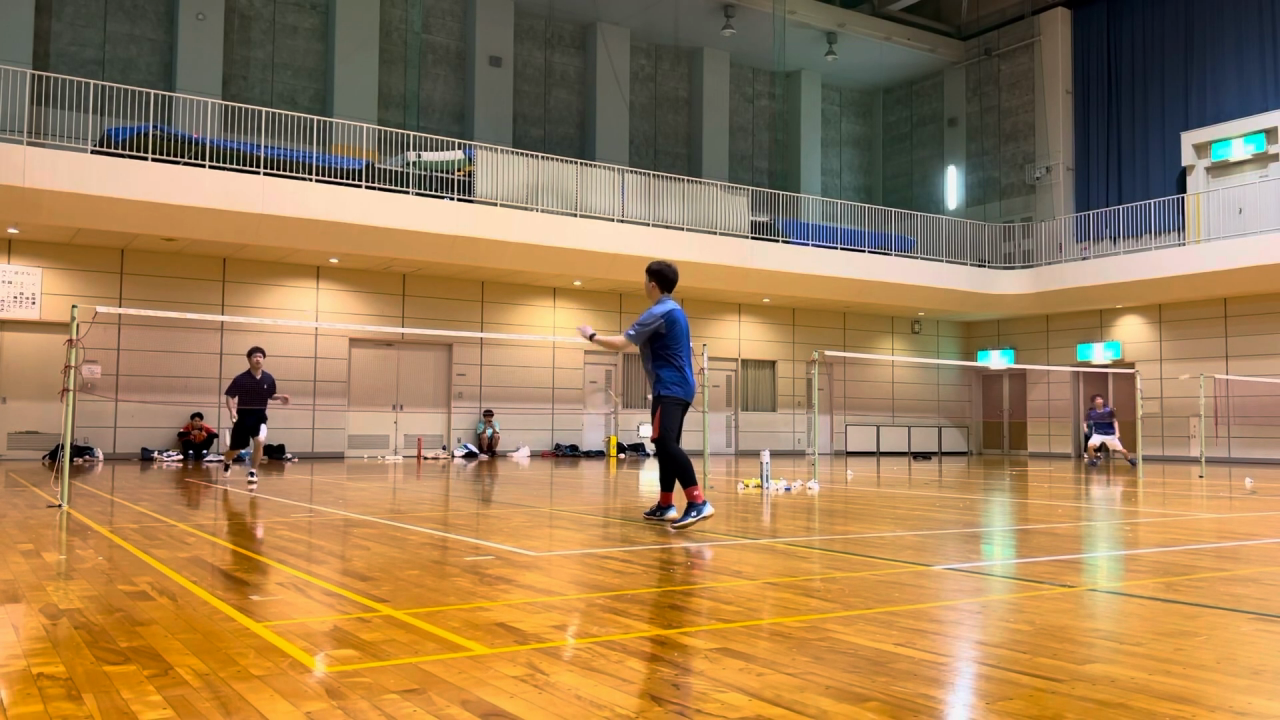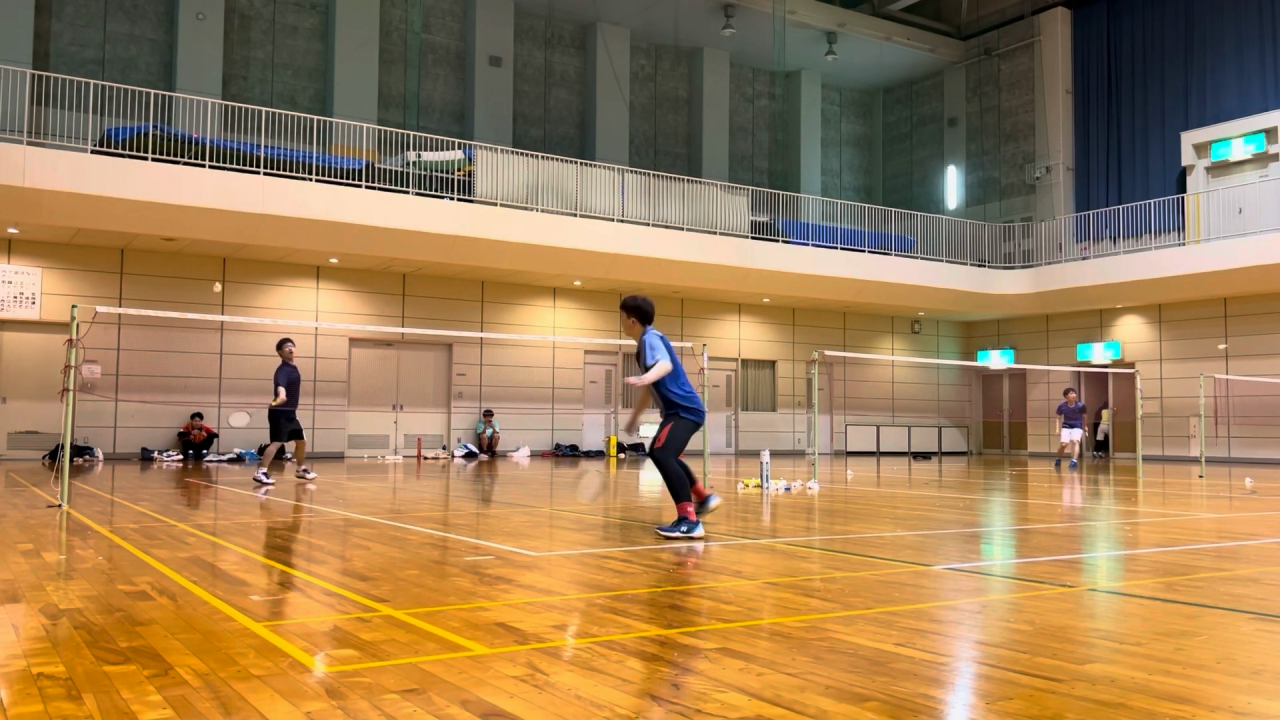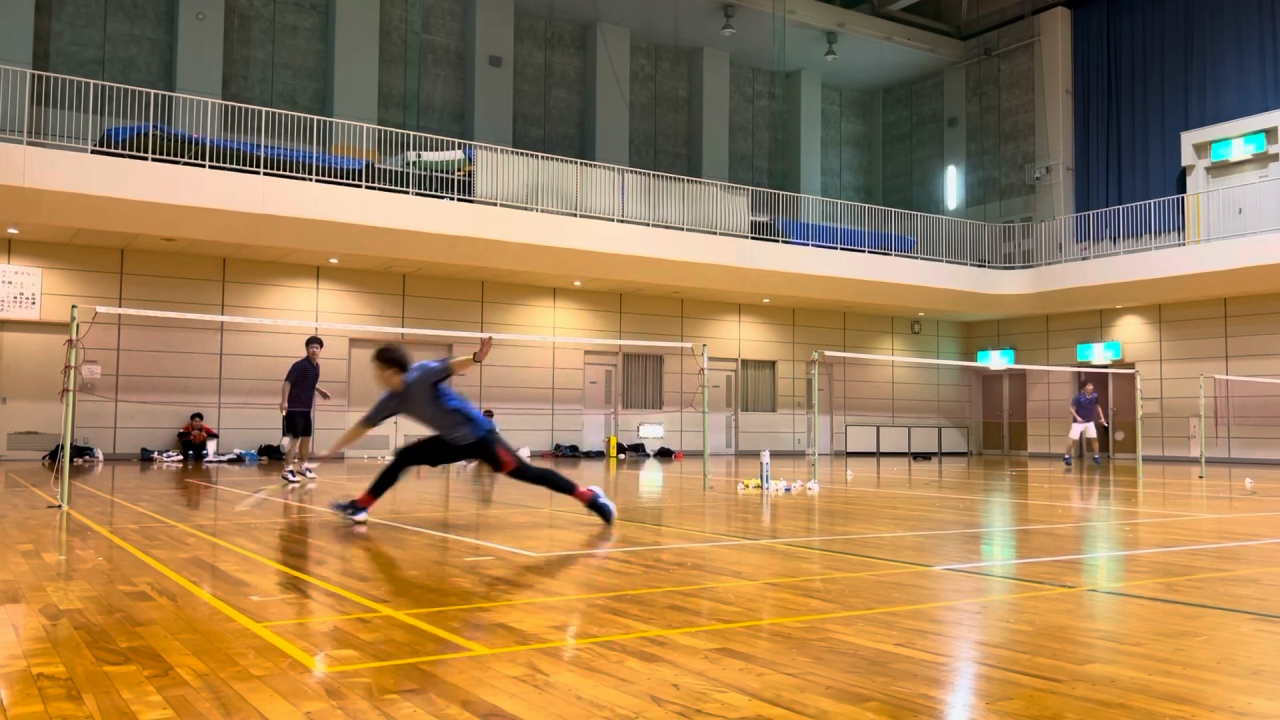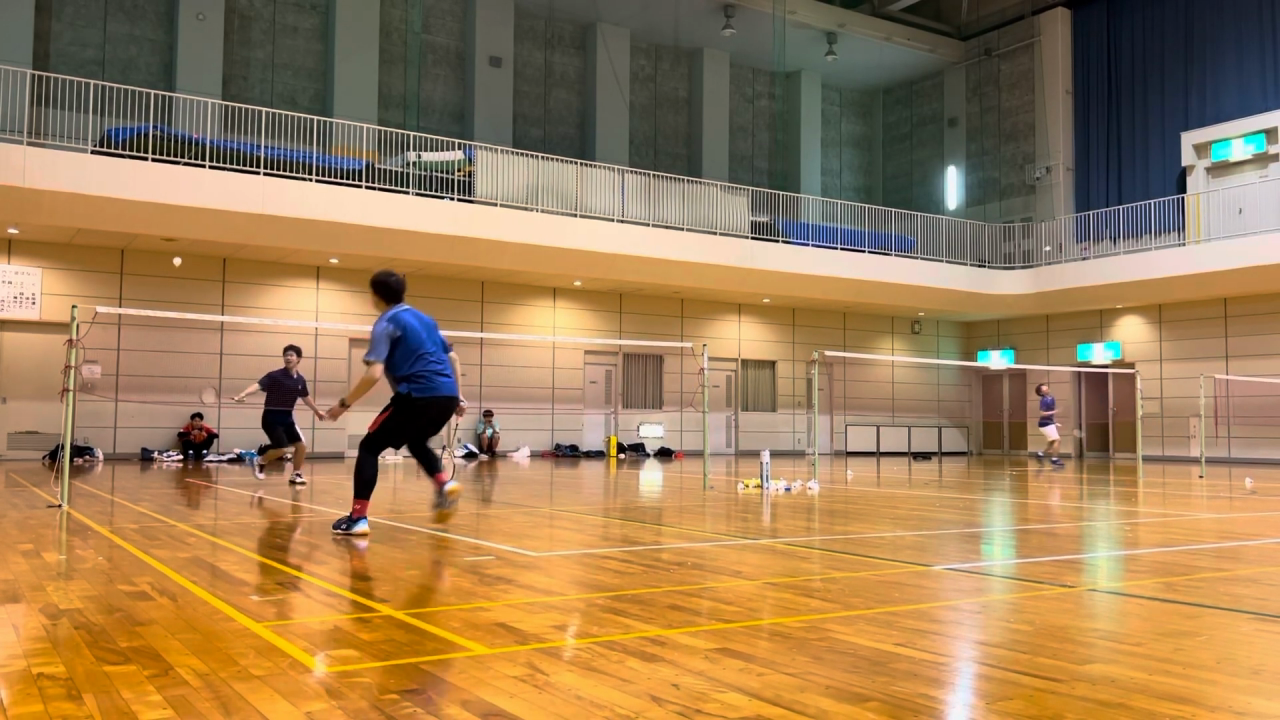
dt=0.7s
person 1, frame 1
left shoulder: (657, 313)
right shoulder: (675, 311)
left elbow: (622, 342)
left wrist: (592, 336)
left hip: (670, 388)
right hip: (680, 387)
left knee: (665, 443)
right knee: (666, 444)
left ankle: (697, 502)
right ankle: (665, 505)
person 1, frame 2
left shoulder: (651, 339)
right shoulder: (645, 343)
left elbow: (665, 365)
right elbow: (652, 390)
left wrist: (646, 378)
right wrist: (634, 416)
left hip: (684, 412)
right hip: (678, 411)
left knee: (661, 455)
right knee: (663, 452)
left ankle: (690, 520)
right ankle: (703, 497)
person 1, frame 3
left shoulder: (420, 376)
right shoulder: (391, 398)
left elbow: (454, 365)
right elbow: (364, 425)
left wrist: (475, 358)
right wrist: (334, 449)
left hip: (478, 436)
right hip: (454, 441)
left knee: (524, 472)
right knee: (403, 458)
left ankle: (590, 496)
right ankle: (360, 506)
person 1, frame 4
left shoulder: (386, 323)
right shoulder: (425, 320)
left elbow: (374, 374)
right elbow: (452, 358)
left wrist: (343, 404)
right wrist: (457, 396)
left hip: (416, 396)
right hip: (447, 396)
left knee: (369, 447)
right knee: (416, 442)
left ankle: (358, 516)
right ankle: (444, 485)
